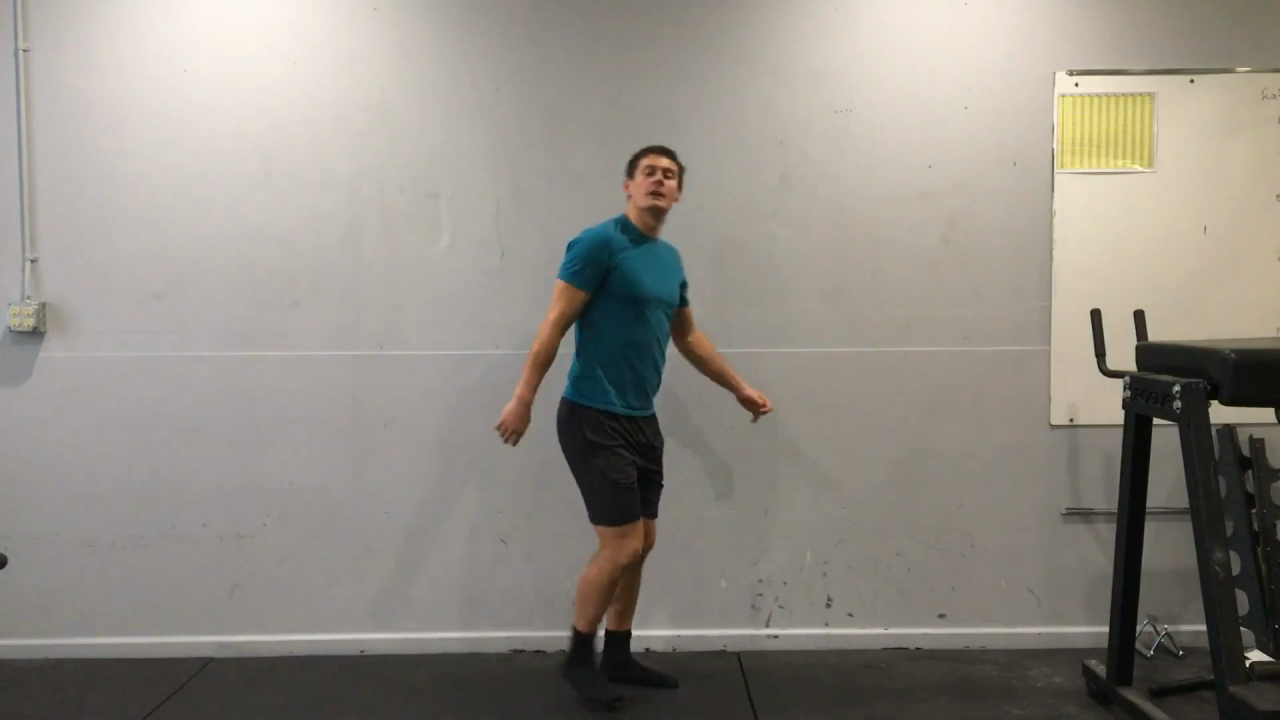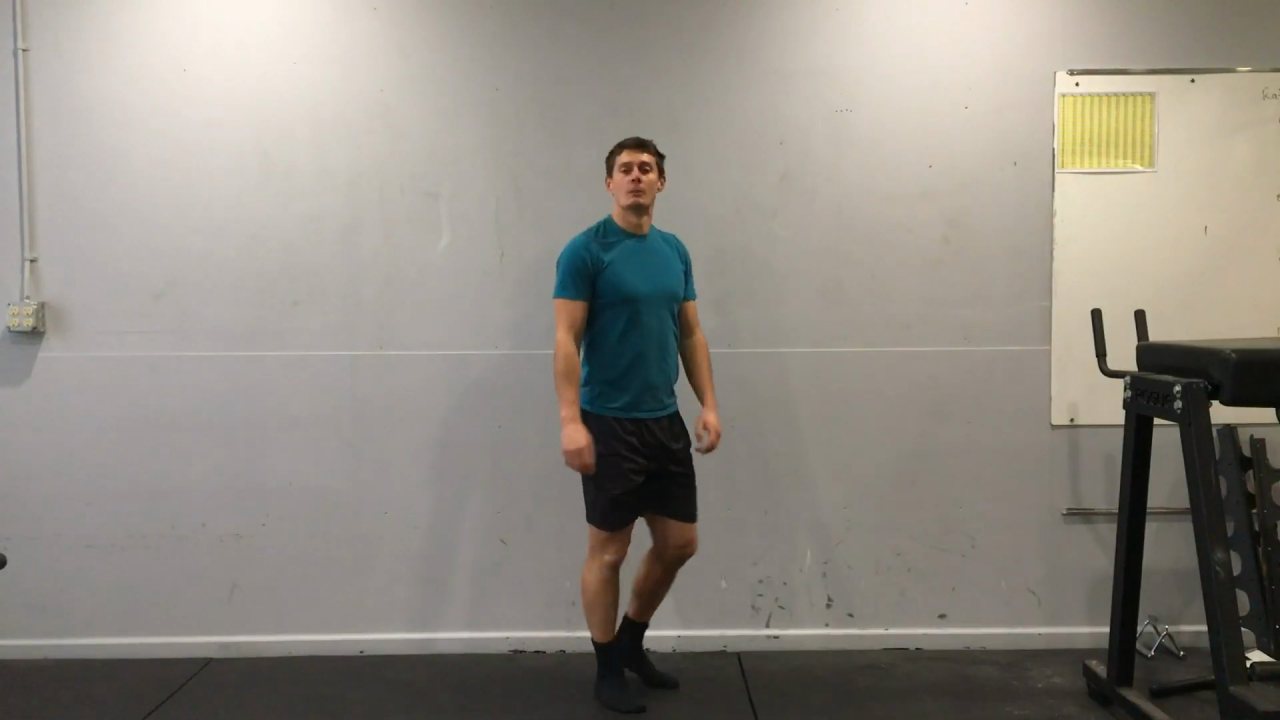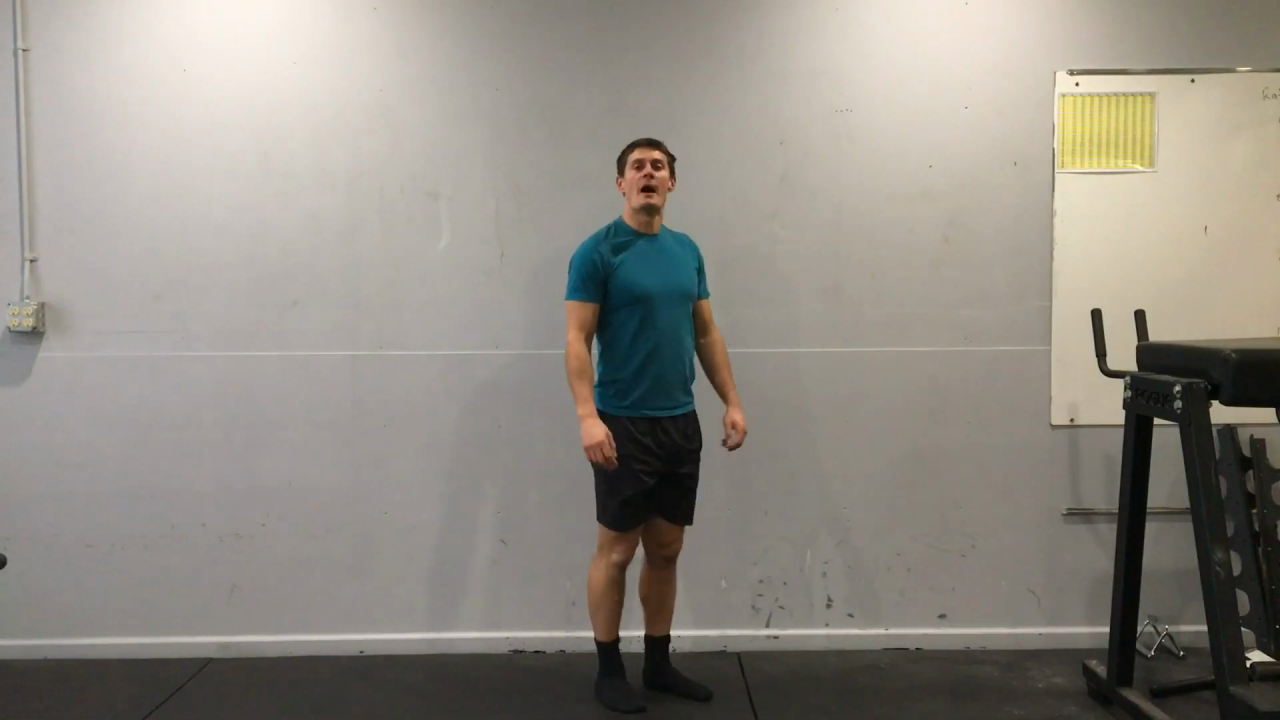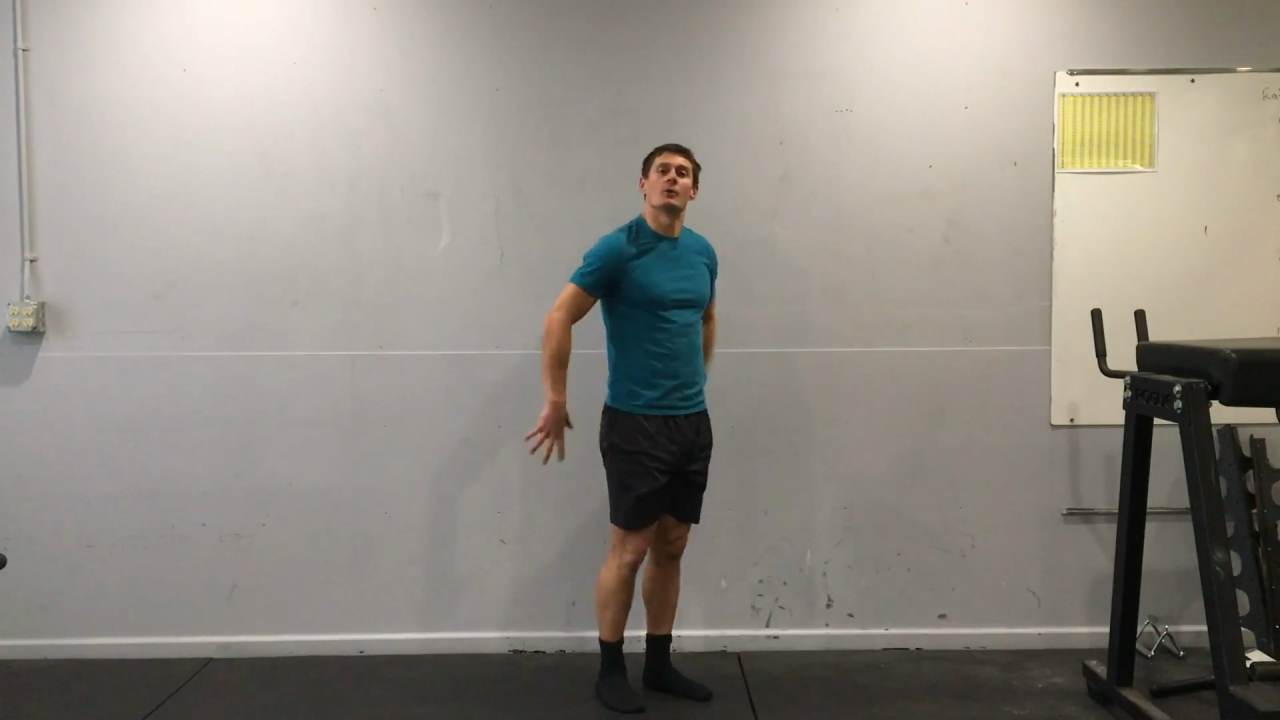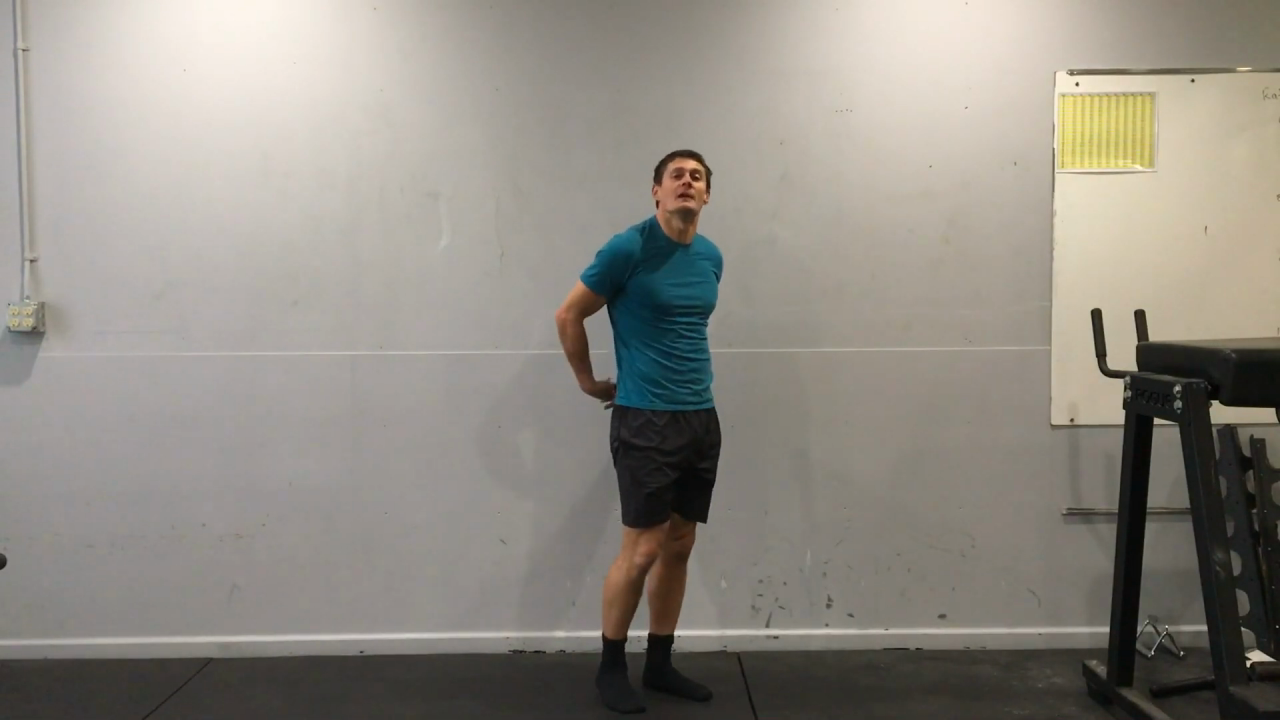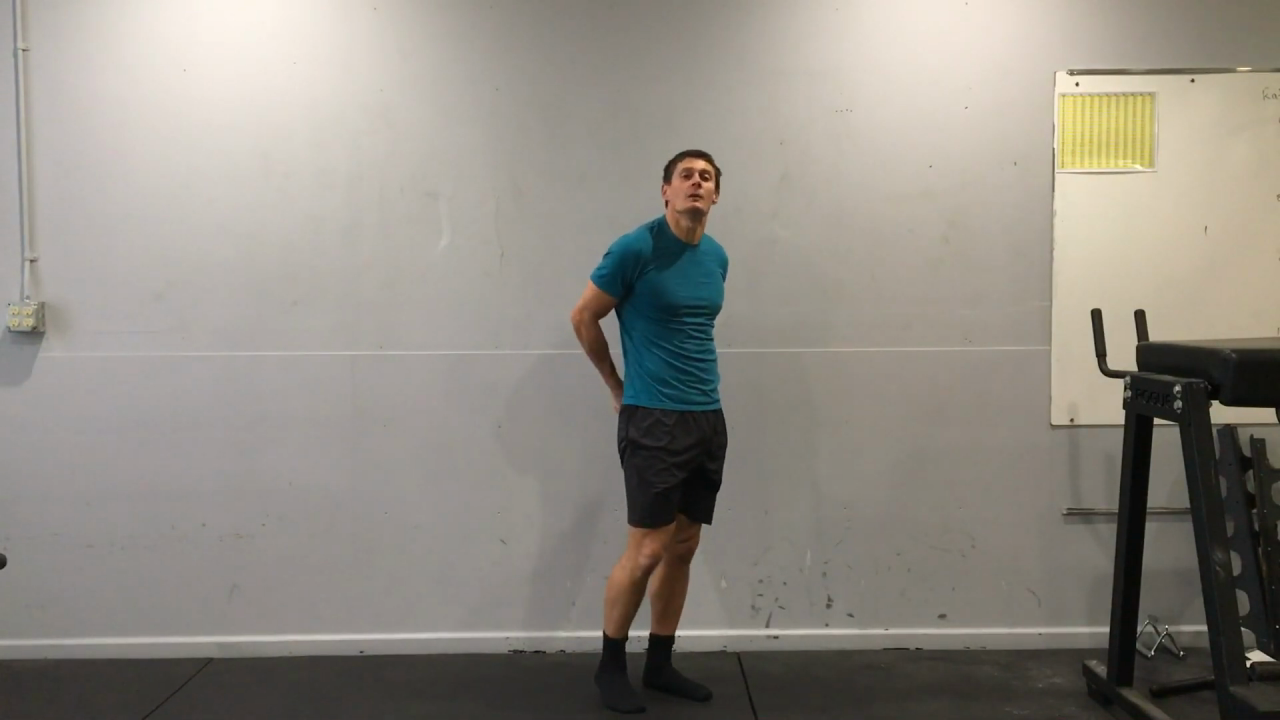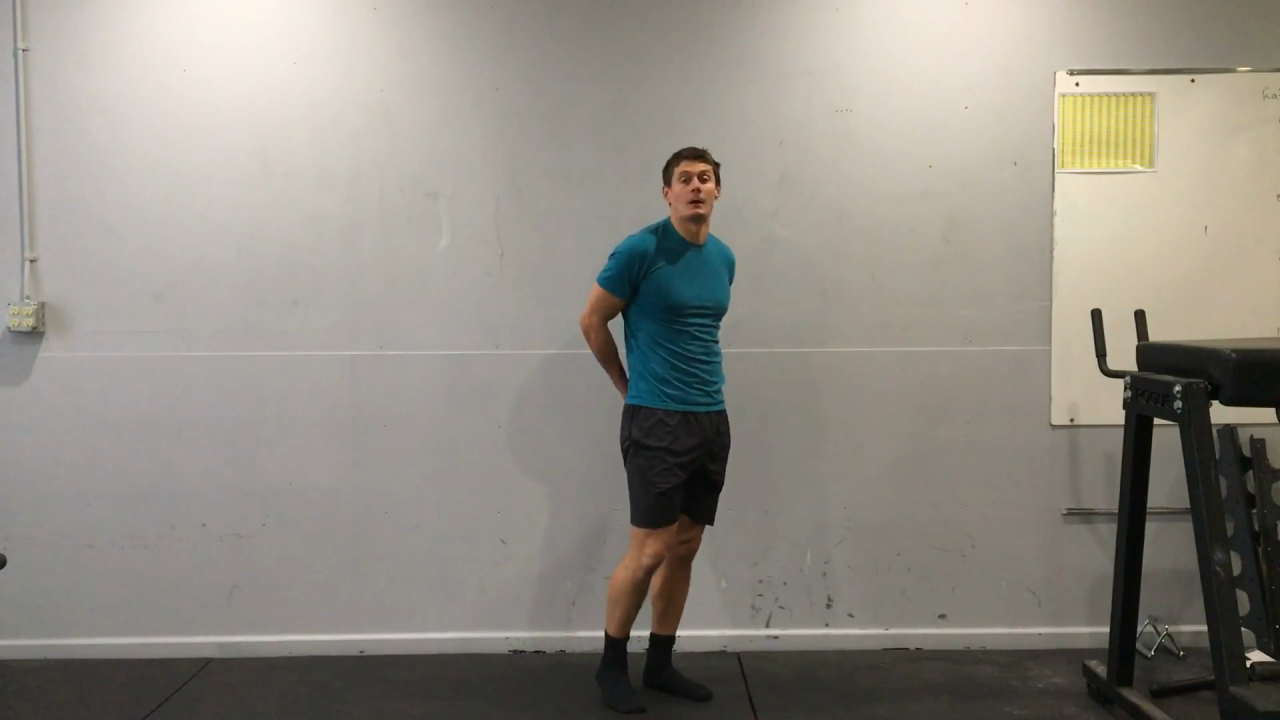
dt=0.7s
person 1, frame 1
left shoulder: (670, 259)
right shoulder: (599, 243)
left elbow: (688, 335)
right elbow: (554, 324)
left wrist: (740, 387)
right wrist: (522, 399)
left hip: (641, 421)
right hip: (593, 420)
left knee: (640, 544)
right knee: (620, 548)
left ankle: (618, 656)
right ankle: (579, 656)
person 1, frame 2
left shoulder: (674, 250)
right shoulder: (586, 250)
left elbow: (691, 334)
right elbow: (566, 339)
left wrist: (708, 405)
right wrist: (571, 419)
left hip: (666, 423)
right hip: (611, 427)
left knee: (679, 544)
right knee: (608, 551)
left ankle: (630, 642)
right ankle: (607, 671)
person 1, frame 3
left shoulder: (686, 250)
right shoulder: (597, 252)
left elbow: (705, 331)
right elbow: (577, 340)
left wrist: (732, 402)
right wrist: (588, 416)
left hip: (681, 423)
right hip: (624, 426)
left knee: (666, 548)
right knee: (616, 550)
left ankle: (658, 664)
right ankle: (609, 671)
person 1, frame 4
left shoulder: (703, 252)
right shoulder: (618, 249)
right elbow: (559, 319)
right wrist: (555, 402)
left hip: (693, 421)
right hip: (636, 423)
left knee: (671, 548)
right knee: (628, 550)
left ankle: (659, 663)
right ankle: (609, 670)
person 1, frame 5
left shoulder: (711, 257)
right shoulder: (627, 249)
right elbow: (568, 316)
right wrist: (588, 381)
left hip: (702, 419)
right hip: (645, 420)
left knee: (679, 546)
right knee: (643, 550)
left ankle: (660, 663)
right ankle: (611, 666)
person 1, frame 6
left shoulder: (717, 257)
right shoulder: (636, 248)
right elbow: (584, 317)
right wrist: (617, 385)
left hip: (709, 418)
right hip: (653, 420)
left knee: (682, 548)
right knee: (647, 551)
left ankle: (659, 663)
right ankle: (610, 665)
person 1, frame 7
left shoulder: (724, 258)
right shoulder: (639, 250)
right elbow: (592, 322)
right wrist: (628, 385)
left hip: (712, 420)
right hip: (657, 421)
left knee: (684, 549)
right knee: (649, 552)
left ankle: (660, 664)
right ankle: (611, 665)
